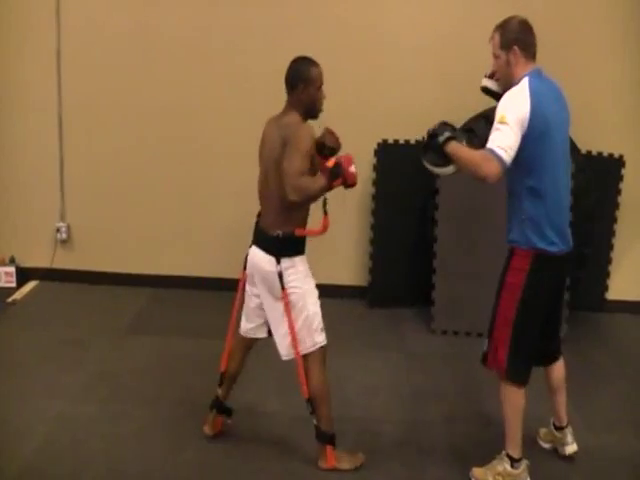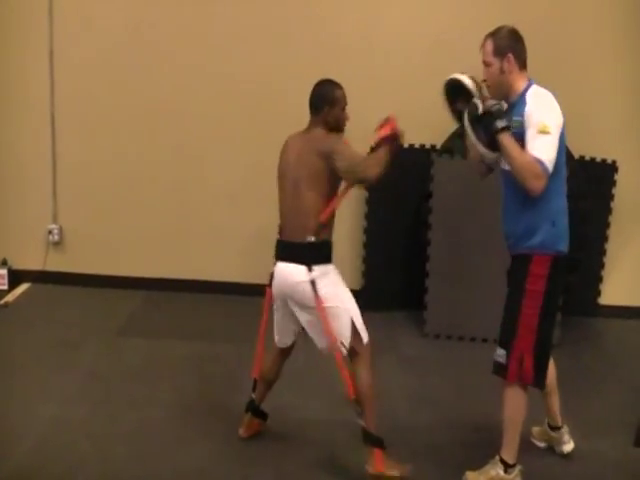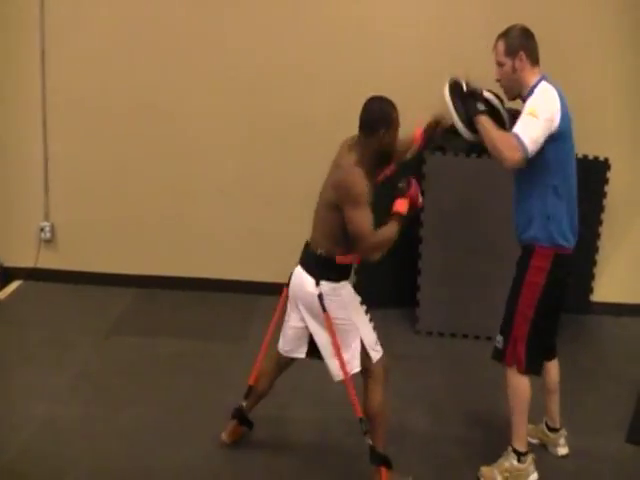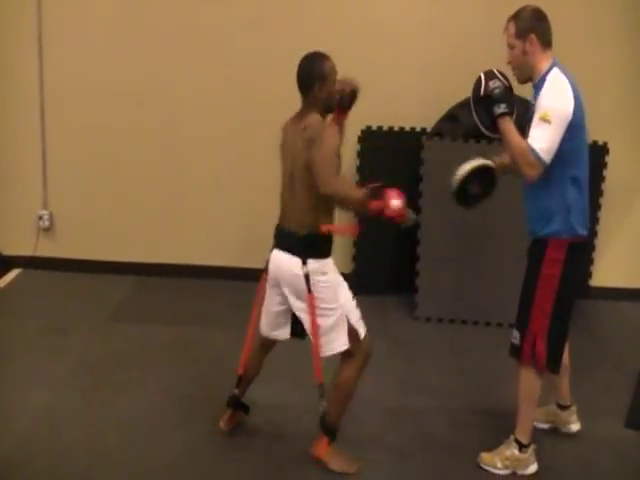
dt=0.5s
person 1, frame 1
left shoulder: (518, 98)
right shoulder: (554, 93)
left elbow: (491, 169)
left wrist: (447, 140)
left hip: (532, 246)
right hip: (558, 242)
left knee: (508, 356)
right knee: (547, 344)
right ankle: (562, 430)
person 1, frame 2
left shoulder: (541, 104)
right shoulder: (514, 107)
left elbow: (535, 180)
right elbow: (483, 168)
left wrist: (500, 132)
left hip: (540, 250)
right hip: (530, 247)
left knee: (516, 358)
right knee: (535, 345)
right ankle: (556, 429)
person 1, frame 3
left shoulder: (545, 97)
right shoulder: (534, 100)
left elbow: (511, 155)
right elbow: (517, 156)
left wrist: (478, 113)
right wrist: (488, 123)
left hip: (544, 243)
right hip: (547, 241)
left knee: (514, 351)
right knee: (542, 343)
right ankle: (553, 431)
person 1, frame 4
left shoulder: (555, 90)
right shoulder: (546, 87)
left elbow: (533, 167)
left wrist: (501, 114)
right wrist: (497, 163)
left hip: (558, 233)
right hip: (555, 228)
left knee: (531, 341)
right knee: (550, 326)
right ankle: (564, 409)
person 2, frame 1
left shoulder: (273, 125)
right shoulder: (297, 131)
right elbow: (295, 191)
left wrist: (320, 153)
right wrist: (335, 174)
left hip: (261, 248)
right hip: (284, 256)
left knee: (247, 335)
right knee: (314, 351)
left ankle: (215, 415)
right ankle: (328, 450)
person 2, frame 2
left shoulder: (290, 144)
right shoulder: (330, 143)
right elbow: (367, 173)
right wrist: (388, 143)
left hip: (283, 264)
right hip: (312, 267)
left knee: (283, 345)
right knee: (361, 350)
left ankle: (253, 417)
person 2, frame 3
left shoulder: (351, 147)
right shoulder: (352, 177)
left elbow: (392, 155)
right elbow: (370, 247)
left wrist: (426, 132)
right wrist: (403, 209)
left hip: (304, 272)
right hip: (328, 282)
left knee: (282, 356)
right knee: (374, 371)
left ankle: (237, 423)
person 2, frame 4
left shoulder: (292, 126)
right shoulder: (322, 130)
right elbow: (329, 188)
left wrist: (342, 106)
right wrist: (373, 201)
left hip: (281, 253)
right hip: (310, 261)
left knee: (266, 338)
right knee: (356, 350)
left ankle: (234, 409)
right ankle: (326, 442)
